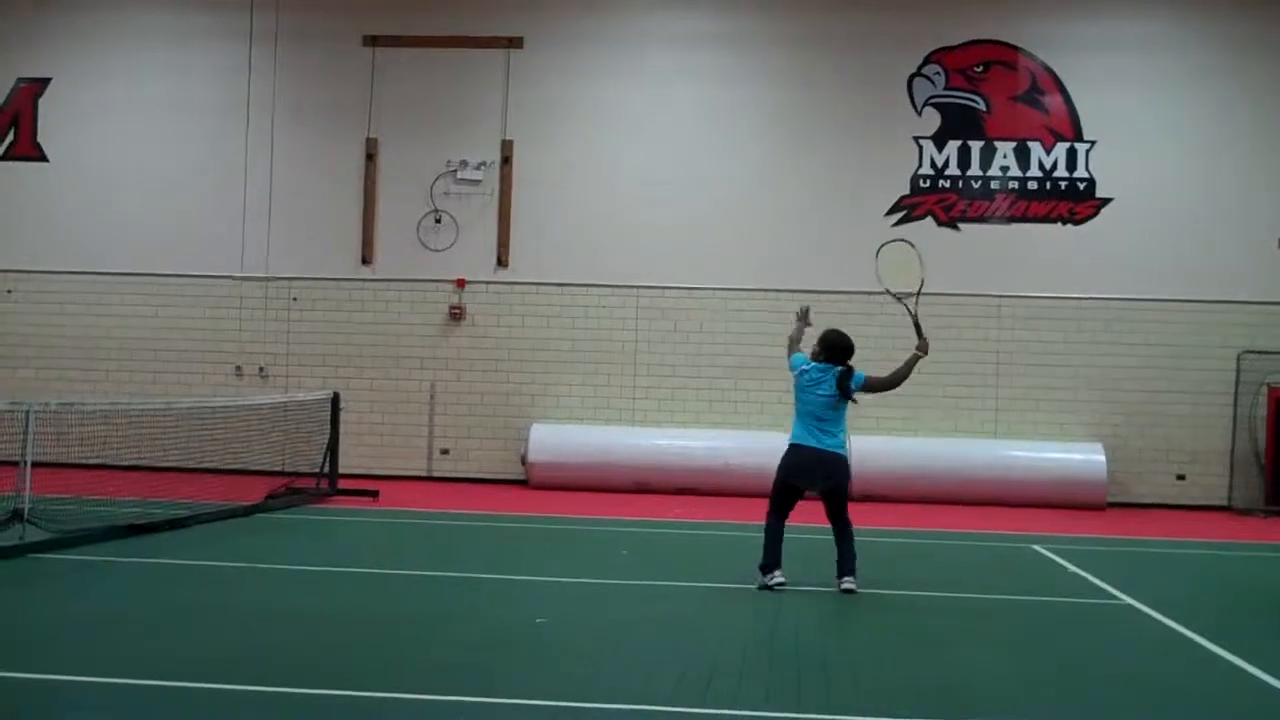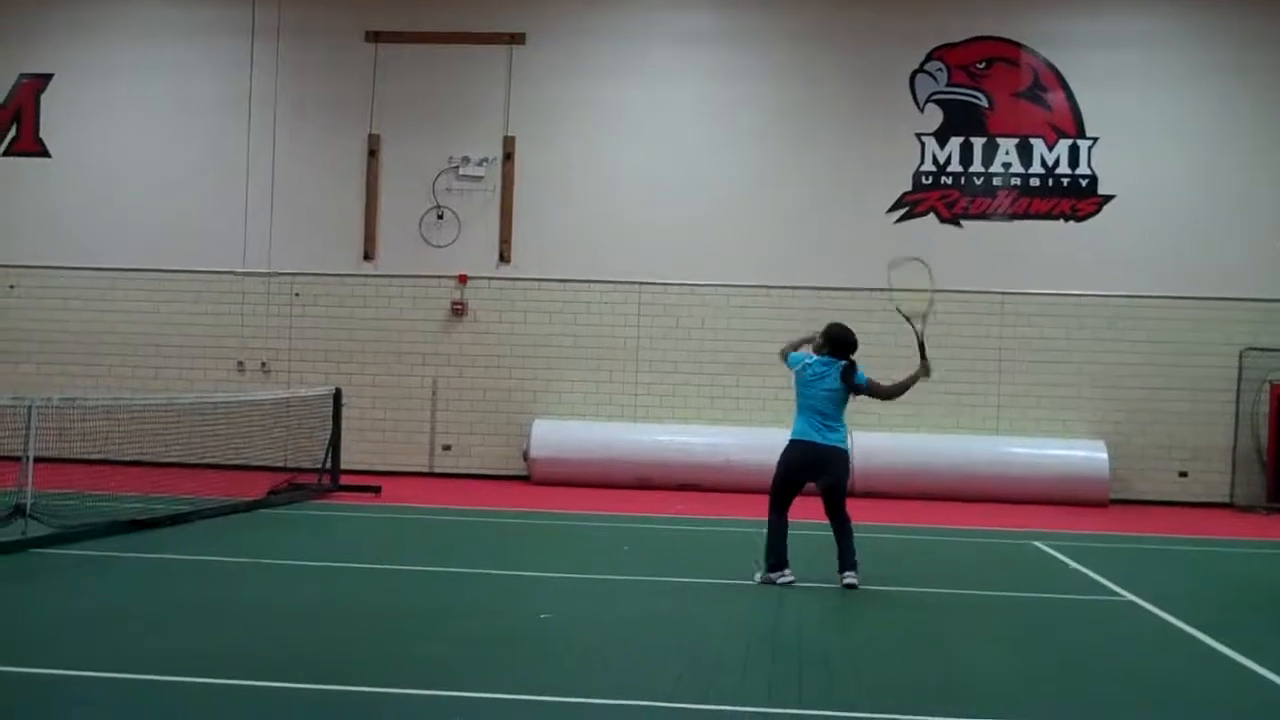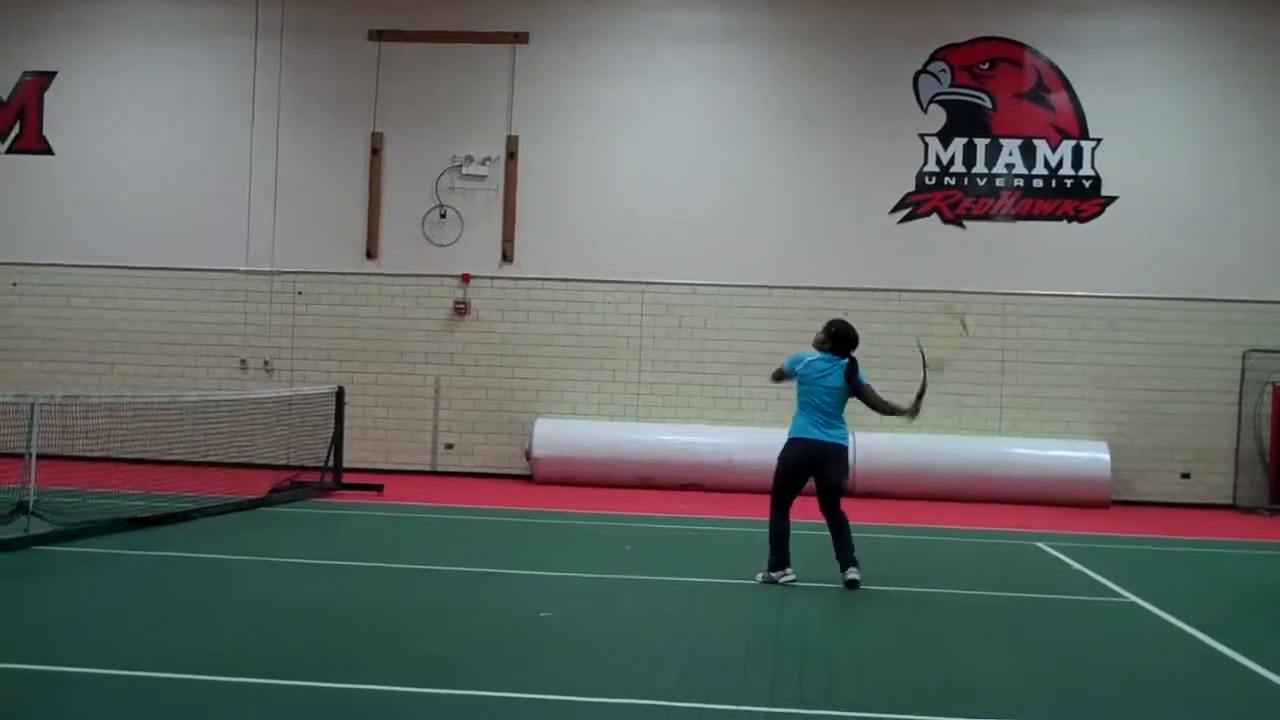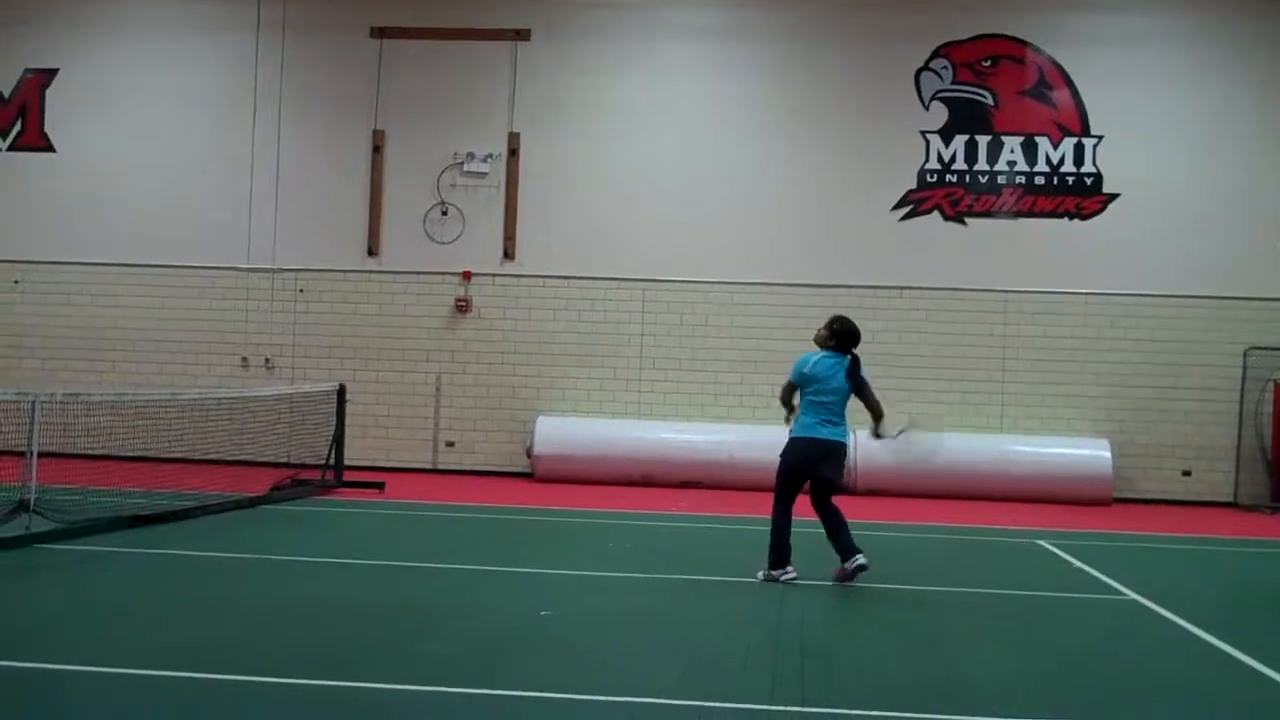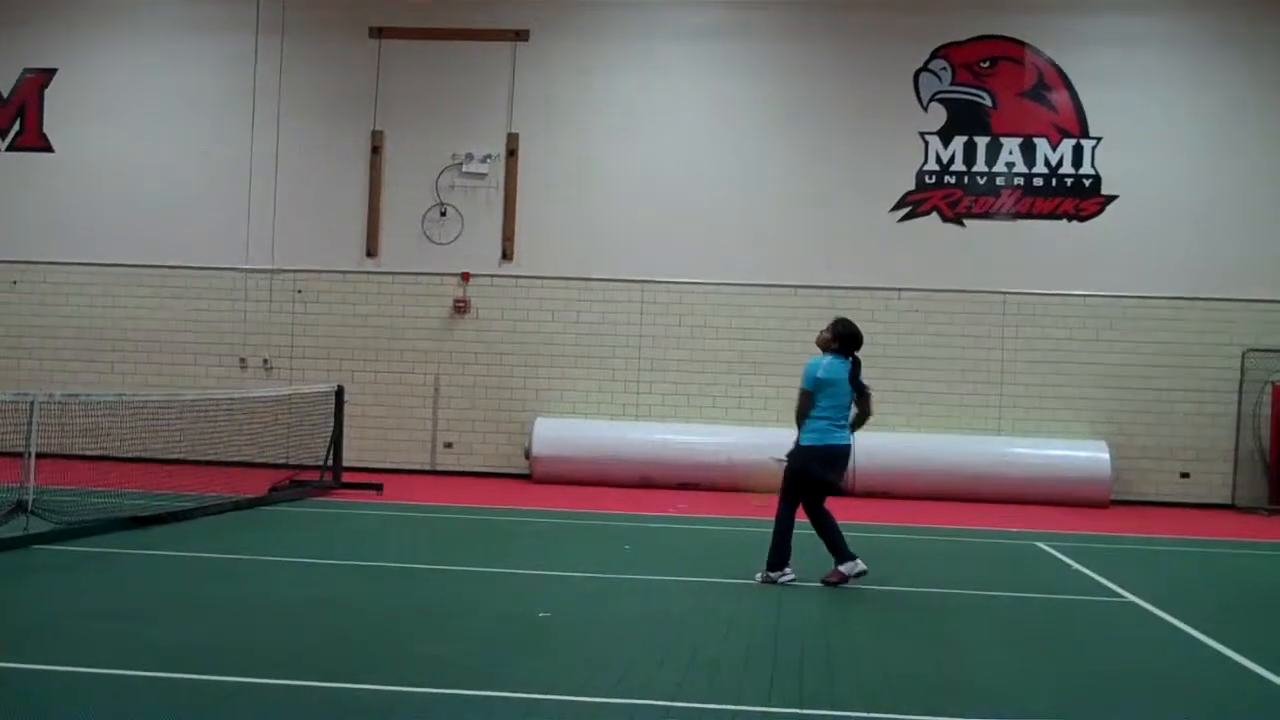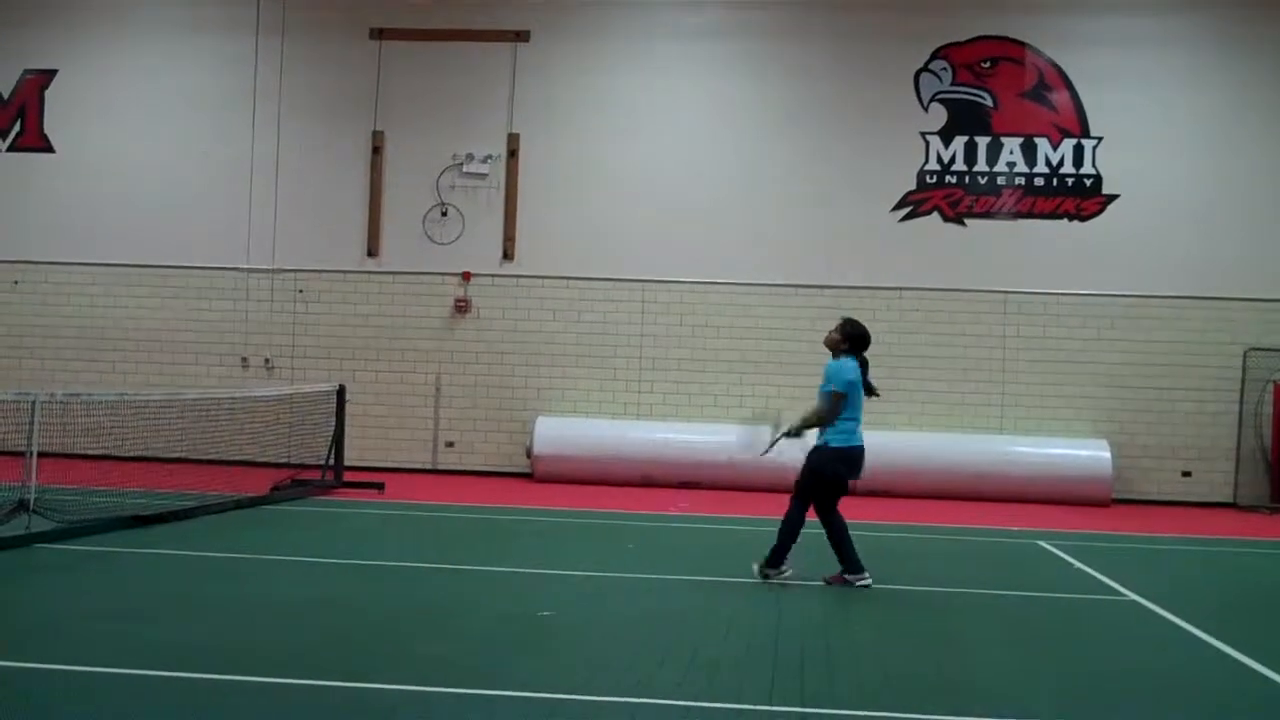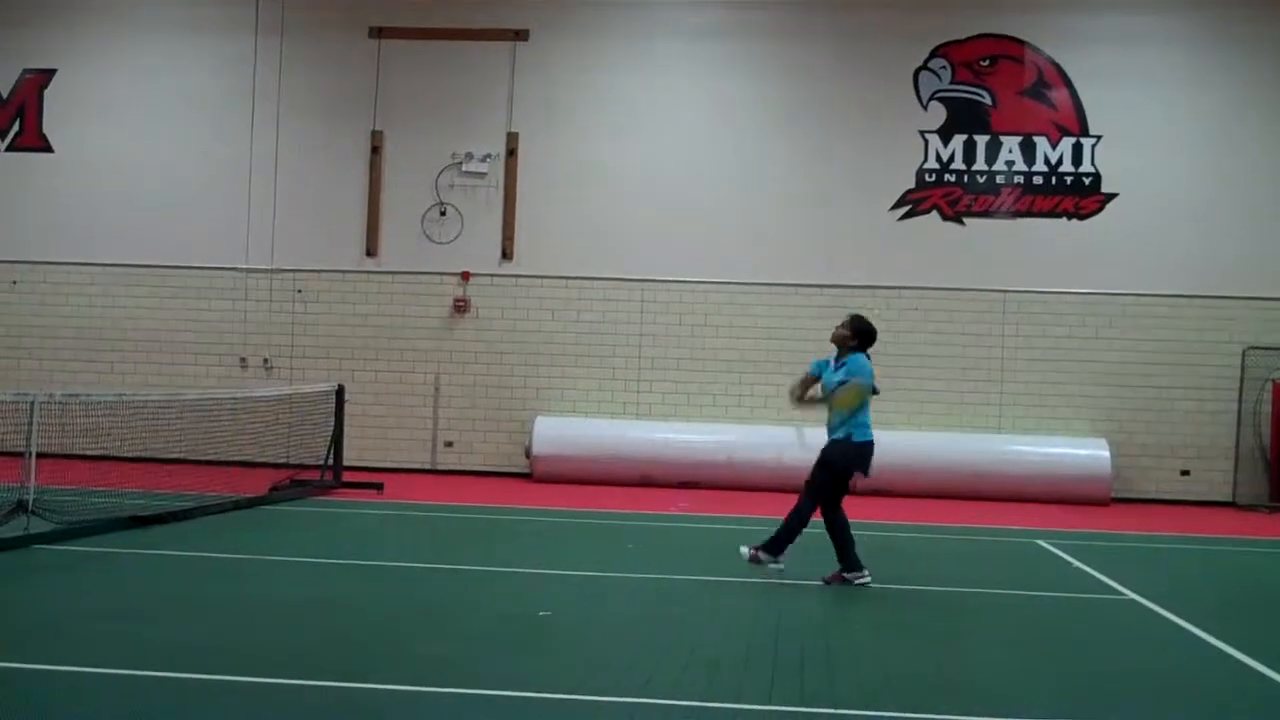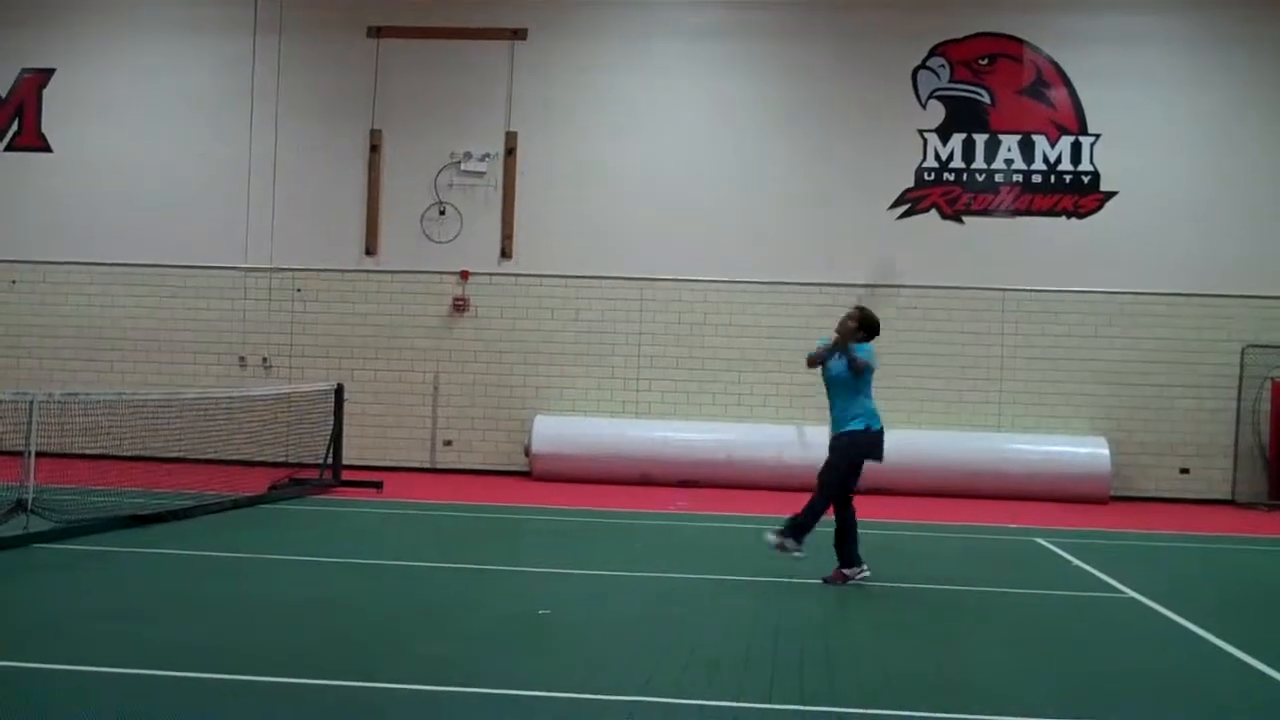
dt=0.1s
person 1, frame 1
left shoulder: (802, 369)
right shoulder: (848, 379)
left elbow: (792, 344)
right elbow: (891, 382)
left wrist: (800, 323)
right wrist: (917, 355)
left hip: (800, 455)
right hip: (834, 460)
left knee: (777, 513)
right knee: (840, 519)
left ankle: (771, 571)
right ankle: (847, 575)
person 1, frame 2
left shoulder: (803, 362)
right shoulder: (849, 374)
left elbow: (784, 351)
right elbow: (887, 393)
left wrist: (802, 340)
right wrist: (918, 374)
left hip: (801, 447)
right hip: (835, 453)
left knee: (778, 507)
right knee: (837, 512)
left ankle: (777, 569)
right ankle: (849, 570)
person 1, frame 3
left shoulder: (804, 361)
right shoulder: (850, 372)
left elbow: (776, 376)
right elbow: (880, 405)
left wrist: (792, 371)
right wrist: (907, 411)
left hip: (801, 445)
right hip: (835, 450)
left knee: (779, 506)
right knee: (833, 510)
left ankle: (779, 568)
right ankle: (850, 566)
person 1, frame 4
left shoulder: (809, 361)
right shoulder: (853, 369)
left elbow: (785, 397)
right elbow: (875, 408)
left wrist: (791, 411)
right wrist: (877, 427)
left hip: (805, 442)
right hip: (836, 445)
left knee: (783, 504)
right knee: (823, 502)
left ankle: (779, 566)
right ankle: (851, 556)
person 1, frame 5
left shoulder: (818, 367)
right shoulder: (851, 371)
left elbow: (801, 411)
right elbow: (865, 413)
left wrist: (801, 434)
left hip: (813, 447)
right hip: (839, 449)
left knee: (788, 506)
right knee: (815, 506)
left ankle: (778, 568)
right ankle: (847, 561)
person 1, frame 6
left shoulder: (841, 370)
right shoulder: (848, 369)
left elbow: (827, 414)
left wrist: (799, 427)
right wrist: (803, 423)
left hip: (835, 448)
right hip: (846, 449)
left knee: (800, 502)
right knee: (825, 507)
left ankle: (776, 564)
right ankle: (854, 570)
person 1, frame 7
left shoulder: (860, 363)
right shoulder: (825, 364)
left elbow: (857, 399)
right elbow: (801, 386)
left wrist: (823, 398)
right wrist: (800, 392)
left hip: (853, 443)
right hip: (844, 443)
left knee: (810, 497)
right knee: (830, 504)
left ankle: (771, 550)
right ankle: (852, 569)
person 1, frame 8
left shoulder: (863, 350)
right shoulder: (827, 347)
left elbow: (862, 366)
right elbow: (812, 360)
left wrist: (846, 353)
right wrist: (829, 349)
left hip: (863, 431)
right hip: (842, 431)
left knee: (828, 483)
right knee: (840, 495)
left ankle: (791, 535)
right ankle: (851, 564)
